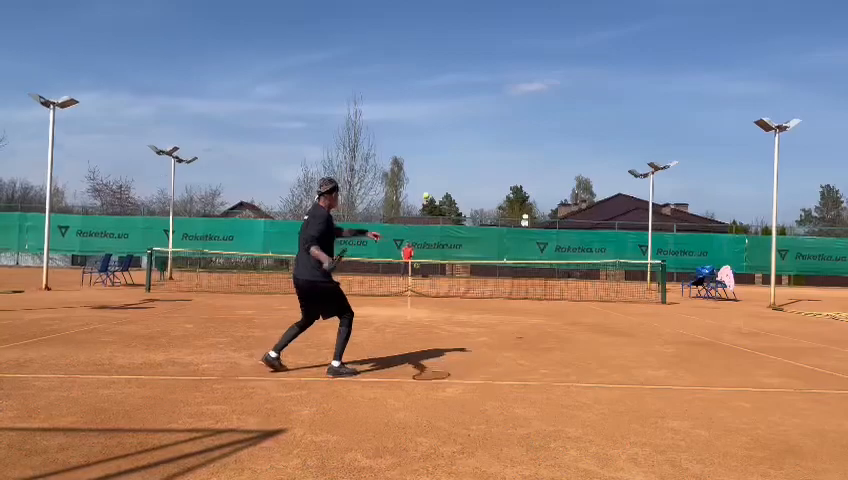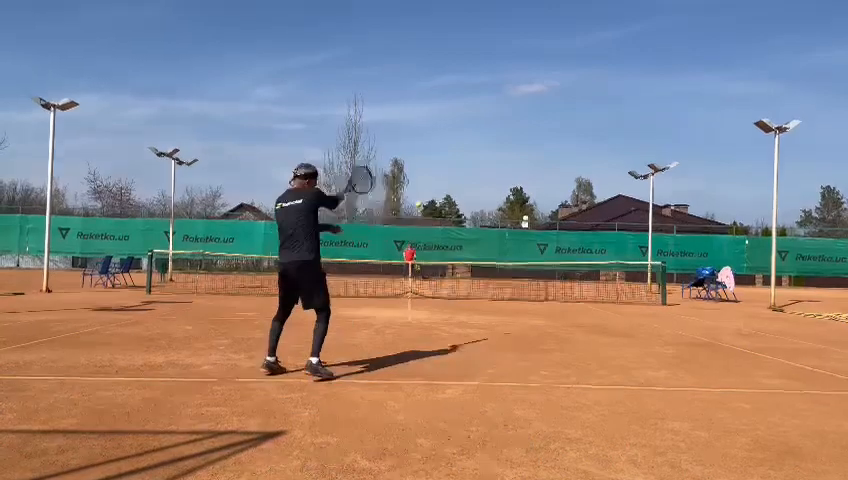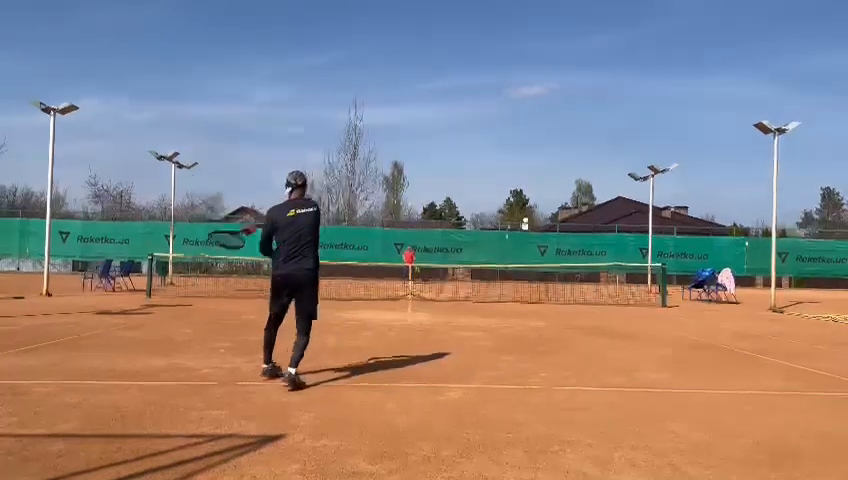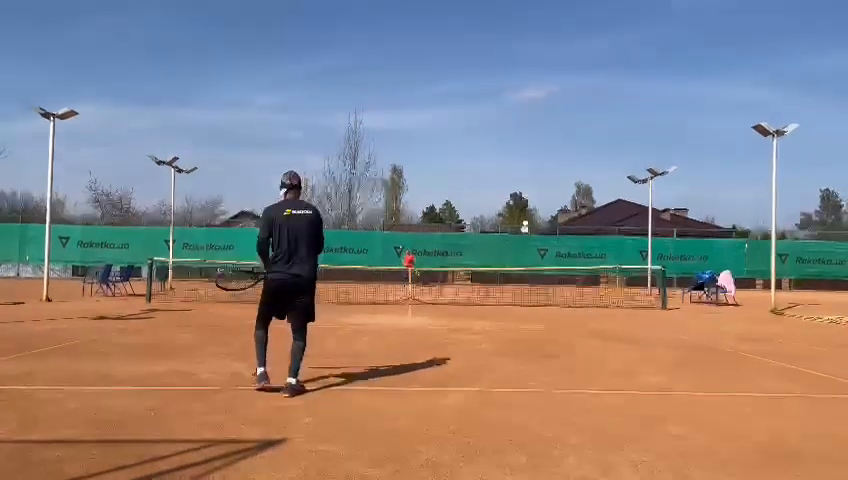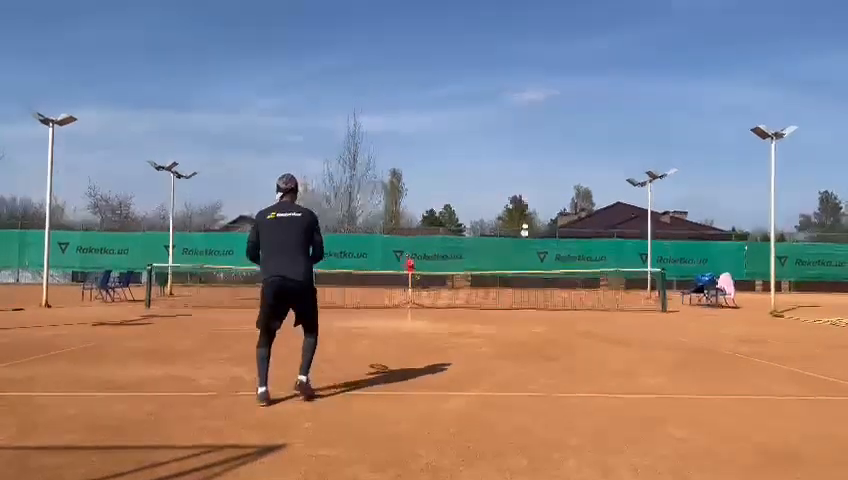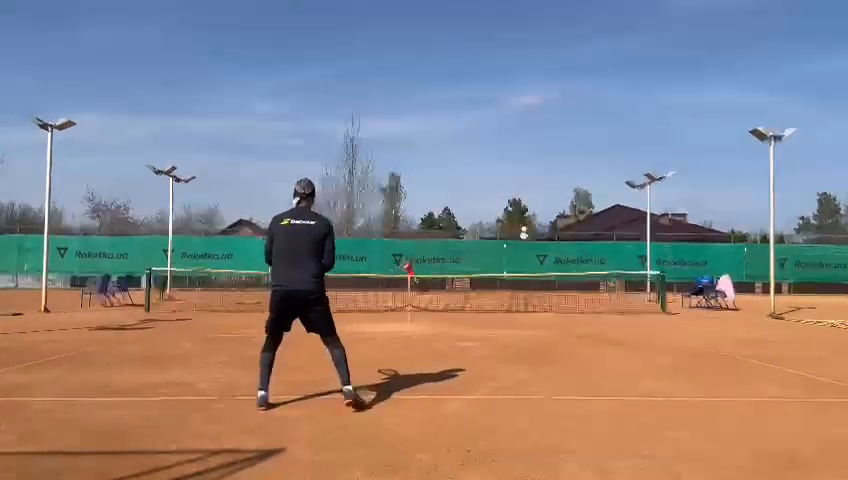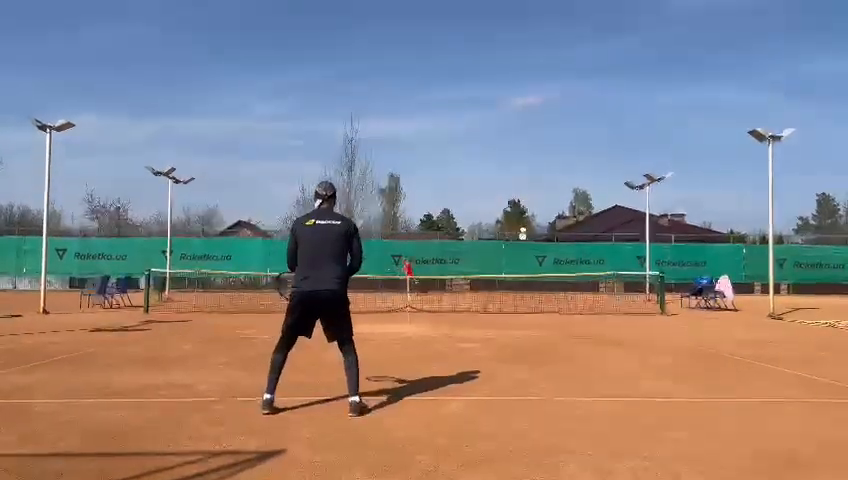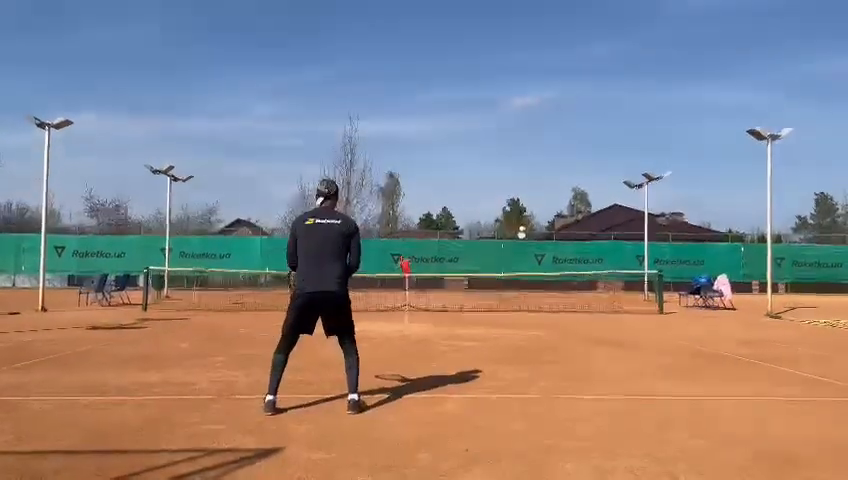
dt=0.3s
person 1, frame 1
left shoulder: (317, 212)
right shoulder: (321, 215)
left elbow: (336, 231)
right elbow: (308, 244)
left wrist: (365, 233)
right wrist: (324, 257)
left hip: (301, 277)
right hip: (316, 279)
left knee: (307, 320)
right knee: (346, 316)
left ankle: (273, 355)
right ankle: (336, 365)
person 1, frame 2
left shoulder: (280, 201)
right shoulder: (312, 195)
right elbow: (334, 203)
left wrist: (325, 227)
right wrist: (340, 195)
left hip: (285, 265)
right hip: (307, 264)
left knee: (282, 313)
right knee: (323, 312)
left ankle: (270, 360)
right ankle: (314, 361)
person 1, frame 3
left shoulder: (274, 213)
right shoulder: (314, 207)
left elbow: (264, 248)
right wrist: (263, 225)
left hip: (281, 275)
right hip: (307, 275)
left knee: (273, 321)
right knee: (303, 328)
left ankle: (268, 366)
right ankle: (291, 371)
person 1, frame 4
left shoulder: (271, 212)
right shoulder: (313, 212)
left elbow: (262, 247)
right elbow: (318, 246)
left hip: (277, 278)
right hip: (305, 279)
left knee: (262, 323)
right knee: (299, 332)
left ankle: (262, 373)
right ankle: (292, 381)
person 1, frame 5
left shoulder: (262, 216)
right shoulder: (308, 215)
left elbow: (251, 252)
right elbow: (318, 253)
left hip: (273, 282)
right hip: (302, 282)
left knee: (265, 336)
right knee: (310, 331)
left ankle: (262, 390)
right ankle: (303, 379)
person 1, frame 6
left shoulder: (277, 221)
right shoulder: (324, 224)
left elbow: (269, 257)
right elbow: (329, 262)
left hip: (282, 291)
right hip: (312, 291)
left knee: (271, 342)
right knee: (332, 341)
left ankle: (262, 394)
right ankle: (348, 390)
person 1, frame 7
left shoulder: (300, 223)
right shoulder: (347, 224)
left elbow: (291, 262)
right elbow: (356, 262)
left hip: (302, 292)
right hip: (334, 293)
left knee: (284, 343)
right knee: (347, 346)
left ankle: (268, 398)
right ankle: (355, 400)
person 1, frame 8
left shoulder: (301, 221)
right shoulder: (348, 224)
left elbow: (291, 261)
right elbow: (354, 263)
left hip: (304, 292)
right hip: (335, 292)
left knee: (285, 343)
right knee: (348, 344)
left ankle: (270, 399)
right ankle: (353, 398)
